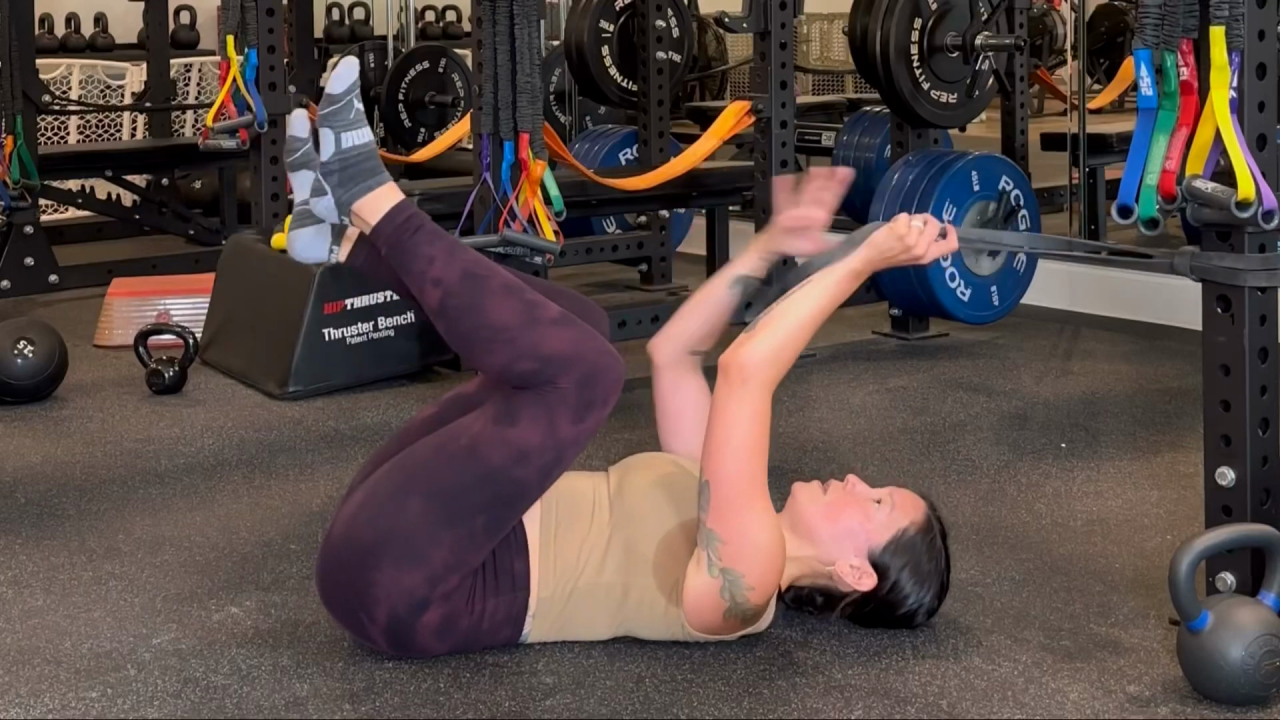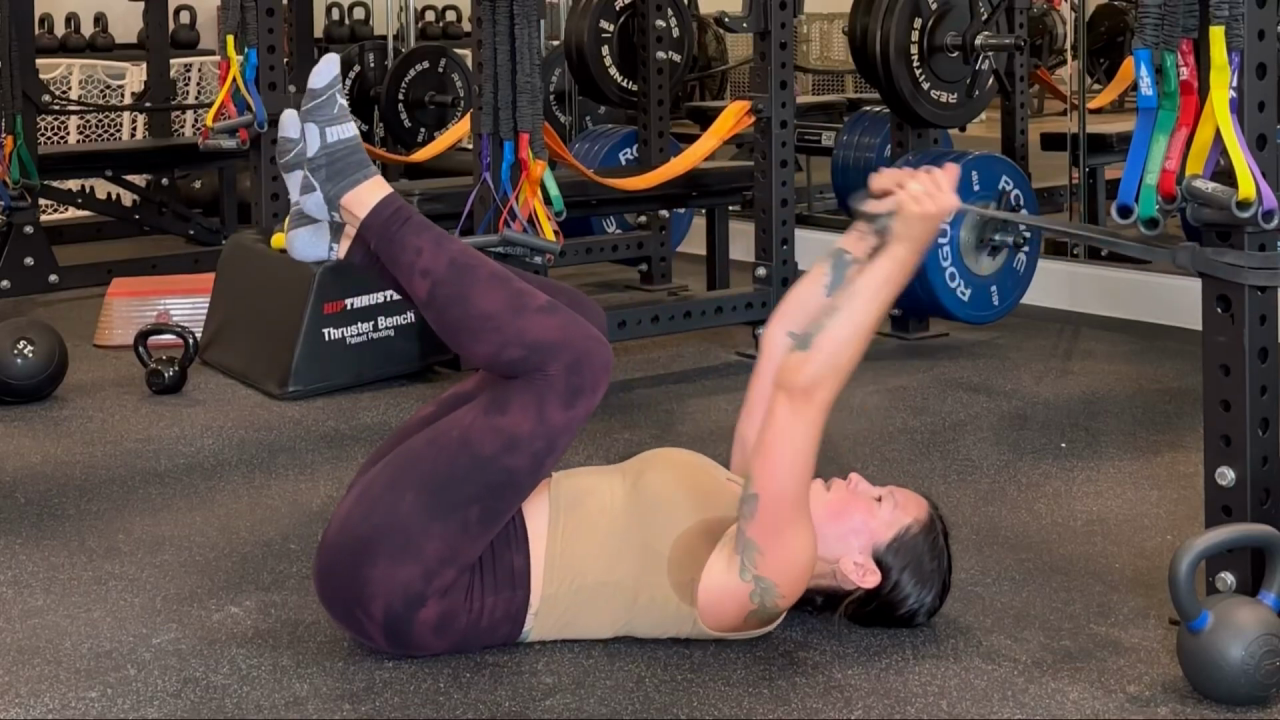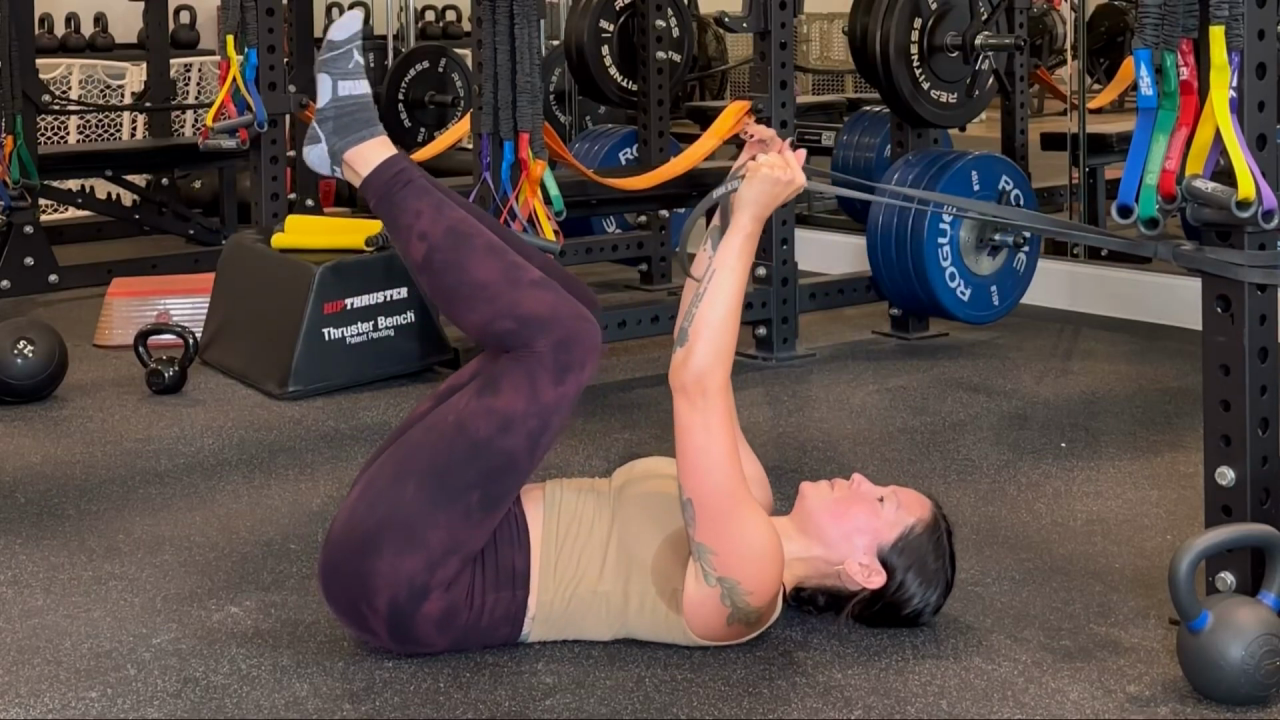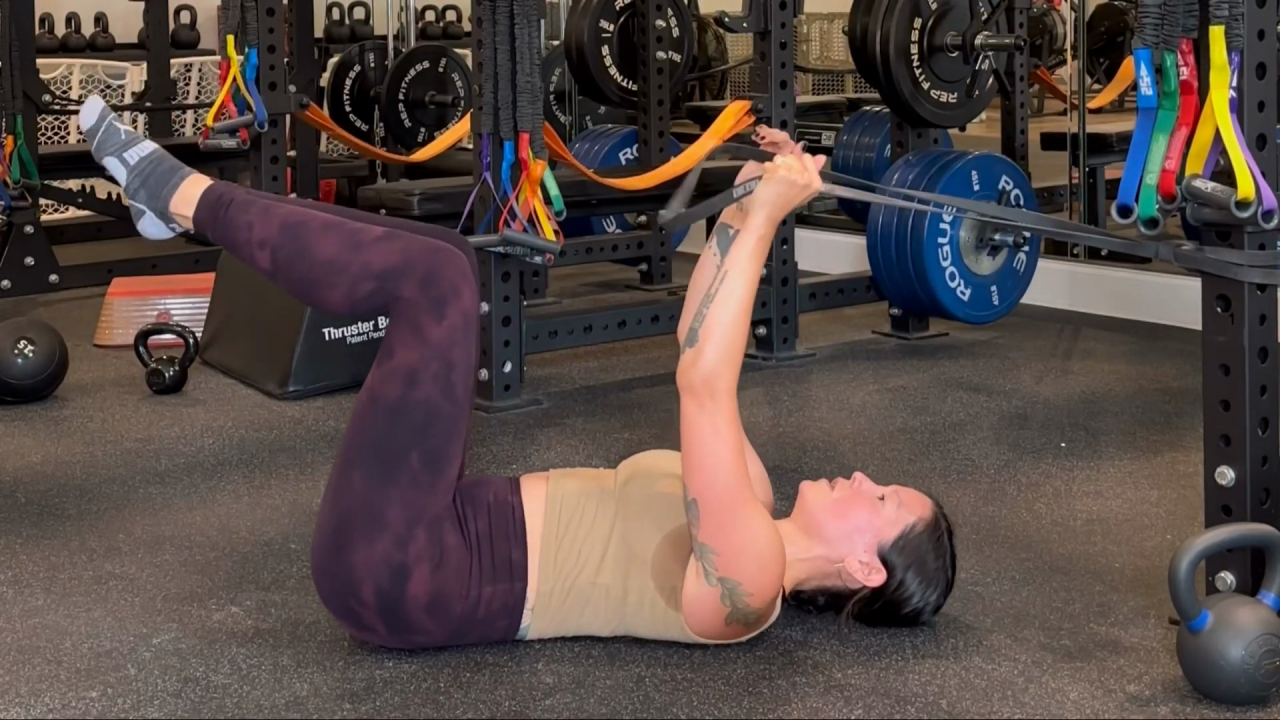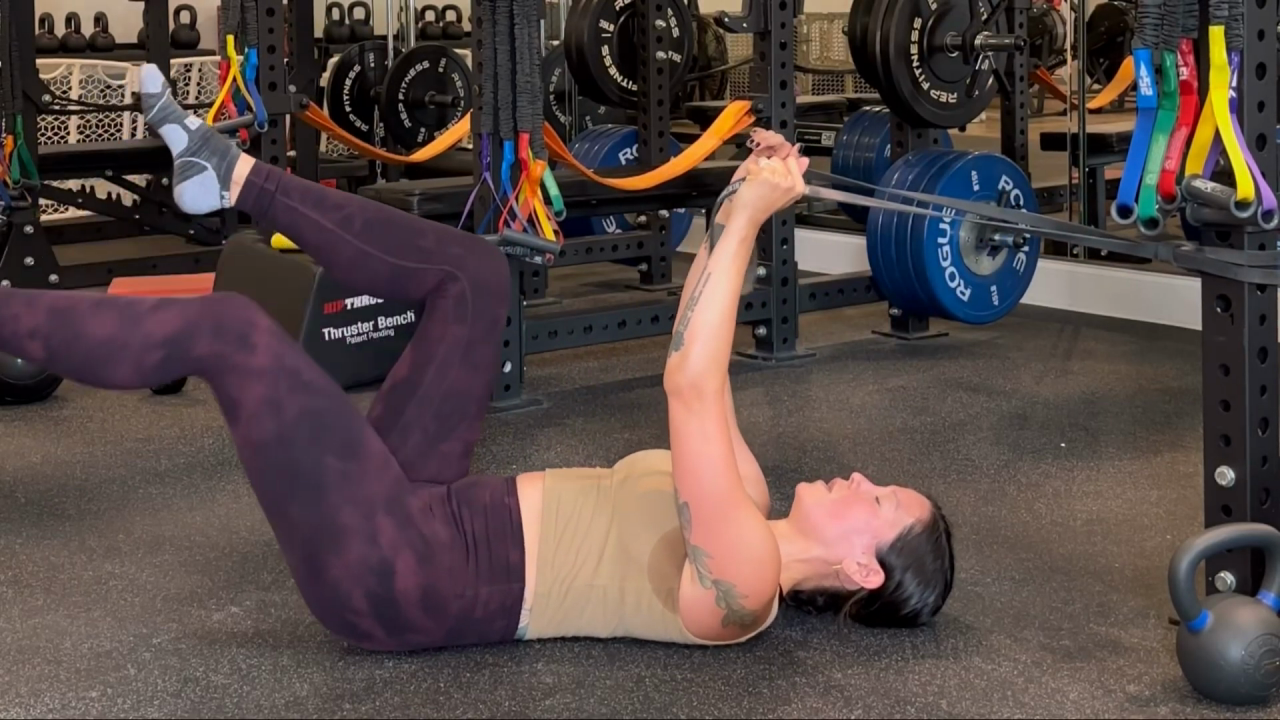
dt=1s
person 1, frame 1
left shoulder: (746, 576)
right shoulder: (751, 530)
left elbow: (744, 372)
right elbow: (673, 348)
left wrist: (864, 260)
right wrist: (777, 248)
left hip: (395, 577)
right hip: (409, 528)
left knee: (583, 365)
right knee: (572, 327)
left ankle: (370, 201)
right ankle: (348, 238)
person 1, frame 2
left shoulder: (764, 584)
right shoulder: (756, 514)
left elbow: (803, 390)
right elbow: (783, 351)
left wrist: (903, 252)
right wrist: (867, 234)
left hip: (394, 576)
right hip: (409, 532)
left knee: (569, 353)
right knee: (569, 320)
left ankle: (360, 195)
right ankle: (347, 231)
person 1, frame 3
left shoulder: (746, 578)
right shoulder: (751, 518)
left elbow: (697, 381)
right elbow: (700, 351)
left wrist: (749, 219)
right wrist: (736, 203)
left hip: (396, 571)
right hip: (419, 533)
left knee: (560, 334)
right knee: (558, 311)
left ankle: (366, 155)
right ankle: (361, 153)
person 1, frame 4
left shoulder: (745, 583)
right shoulder: (749, 514)
left elbow: (704, 388)
right elbow: (702, 356)
left wrist: (765, 219)
right wrist: (745, 209)
left hip: (394, 575)
right hip: (436, 535)
left knee: (430, 277)
right knee: (441, 260)
left ankle: (186, 199)
right ankle: (187, 194)
person 1, frame 5
left shoulder: (740, 583)
right shoulder: (749, 509)
left elbow: (689, 388)
right elbow: (700, 369)
left wrist: (744, 220)
right wrist: (738, 208)
left hip: (389, 576)
right hip: (423, 516)
left knee: (233, 328)
right knee: (474, 272)
right ankle: (234, 176)
